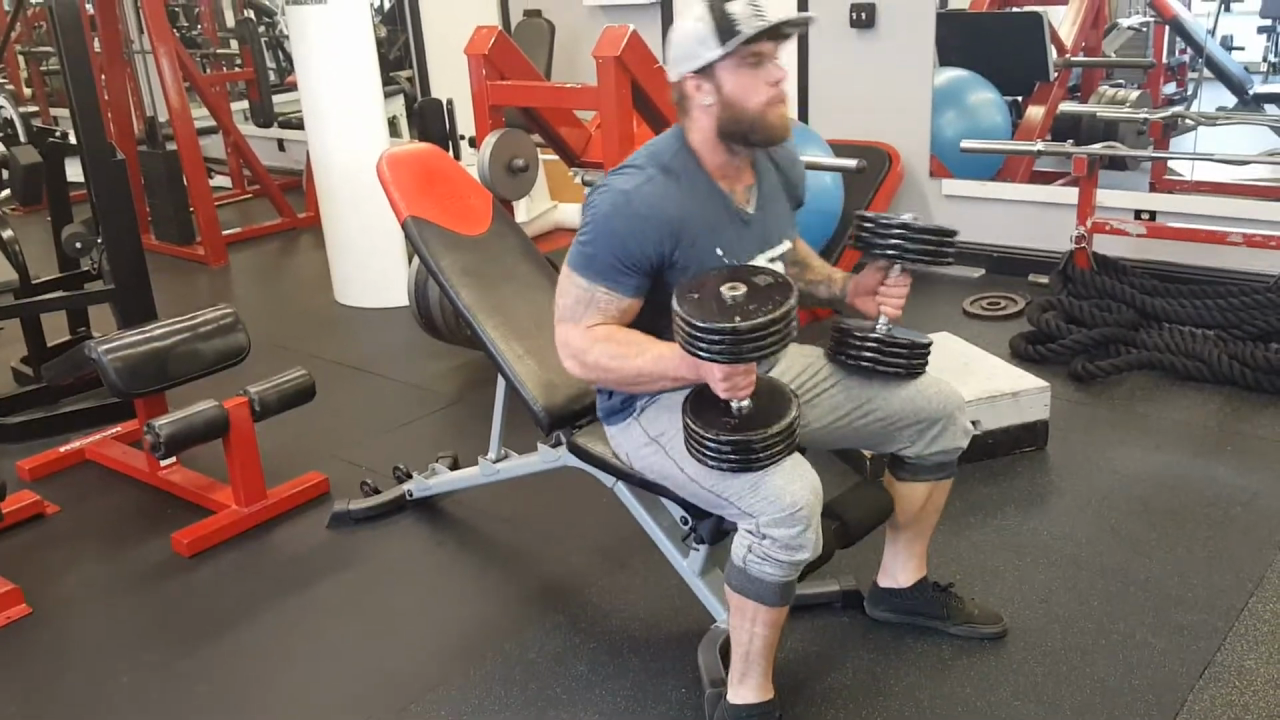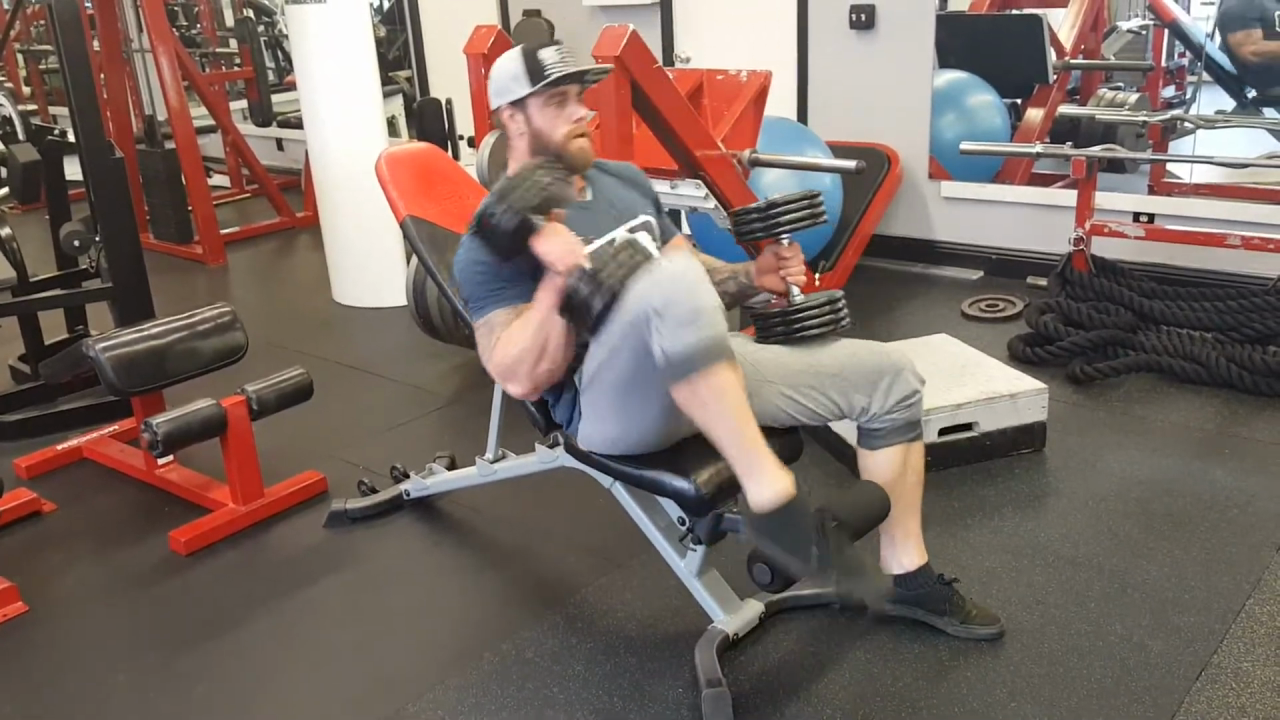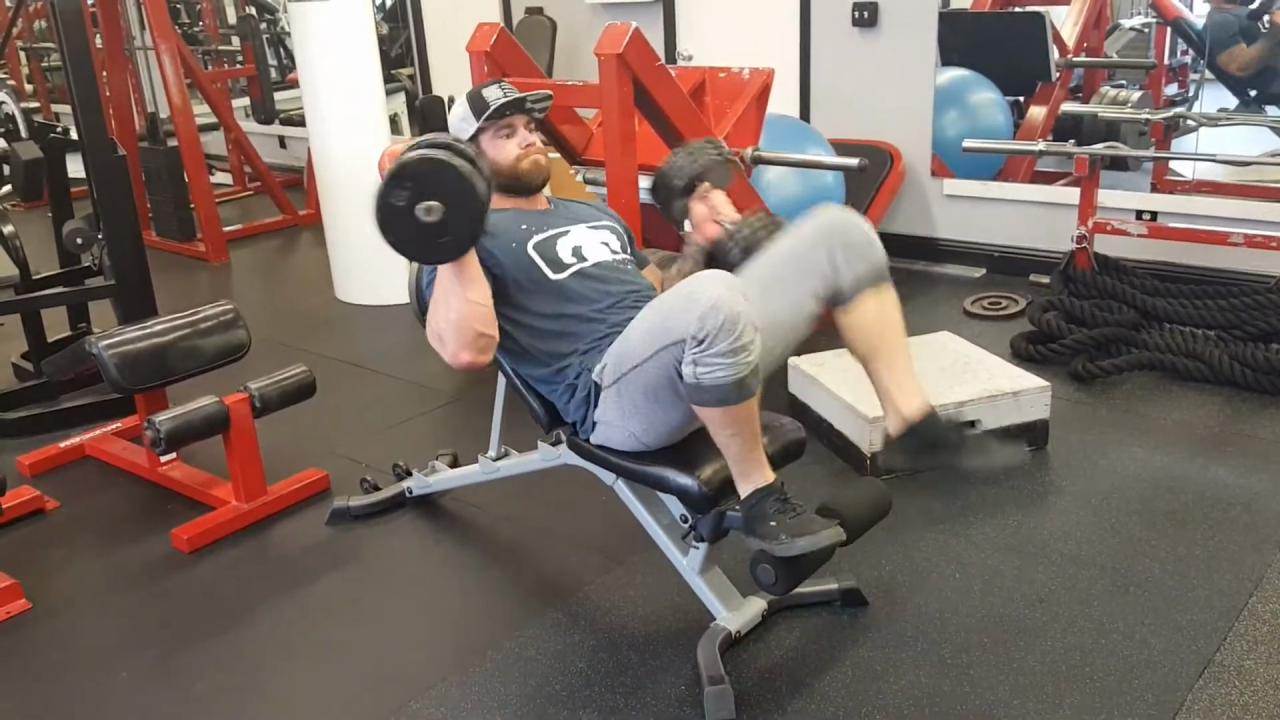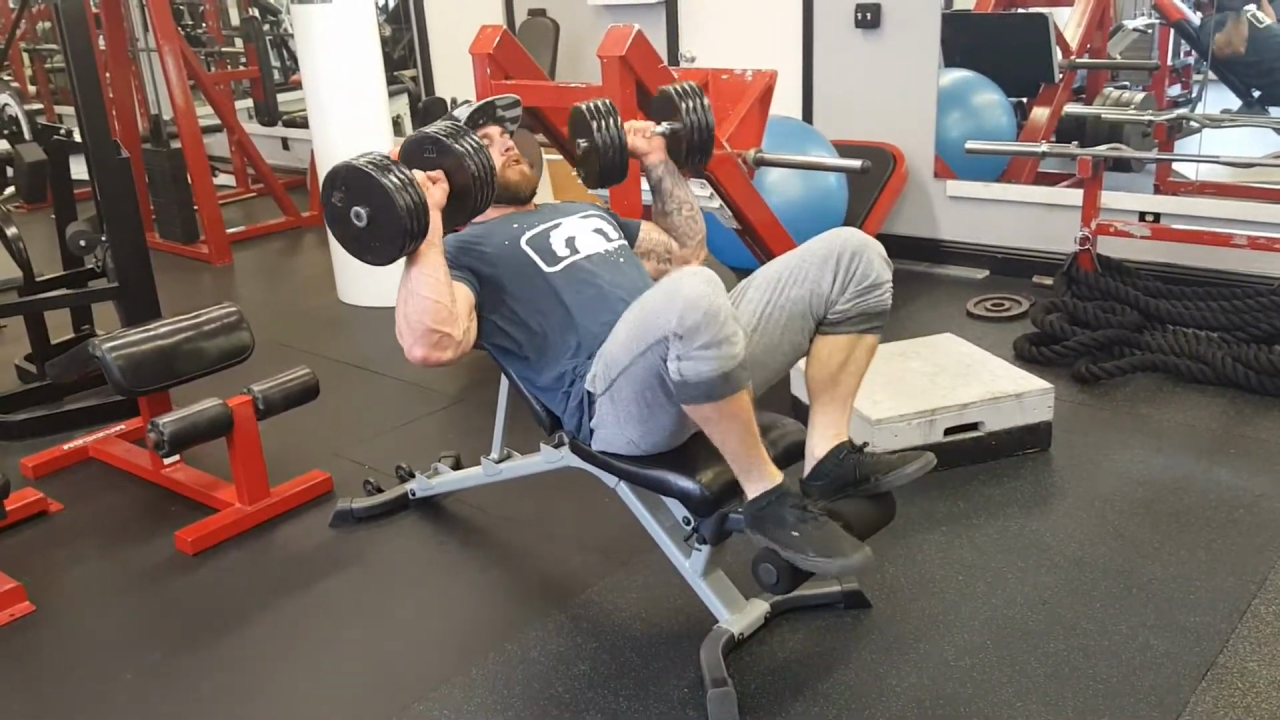
dt=0.7s
person 1, frame 1
left shoulder: (775, 160)
right shoulder: (636, 202)
right elbow: (581, 346)
left wrist: (845, 289)
right wrist: (698, 365)
left hip: (764, 366)
right hip: (660, 398)
left knee: (939, 412)
right knee: (788, 501)
left ankle: (902, 584)
person 1, frame 2
left shoulder: (623, 181)
right shoulder: (492, 243)
left elbow: (693, 270)
right elbow: (521, 379)
left wrist: (752, 277)
right wrist: (557, 280)
left hip: (696, 362)
right hip: (607, 401)
left knee: (890, 377)
right knee: (671, 284)
left ankle: (906, 575)
right ankle: (772, 499)
person 1, frame 3
left shoulder: (593, 214)
right shoulder: (479, 245)
right elbow: (467, 350)
left wrist: (702, 244)
left hip: (706, 353)
right hip: (615, 400)
left knee: (839, 229)
right knee: (711, 302)
left ankle: (915, 428)
right ankle: (759, 497)
person 1, frame 4
left shoulder: (585, 212)
right shoulder: (467, 250)
left elbow: (687, 254)
right elbow: (431, 343)
left wrist: (658, 164)
right wrist: (427, 223)
left hip: (705, 345)
right hip: (615, 401)
left knee: (851, 254)
right knee: (691, 294)
left ankle: (828, 455)
right ankle: (768, 496)
